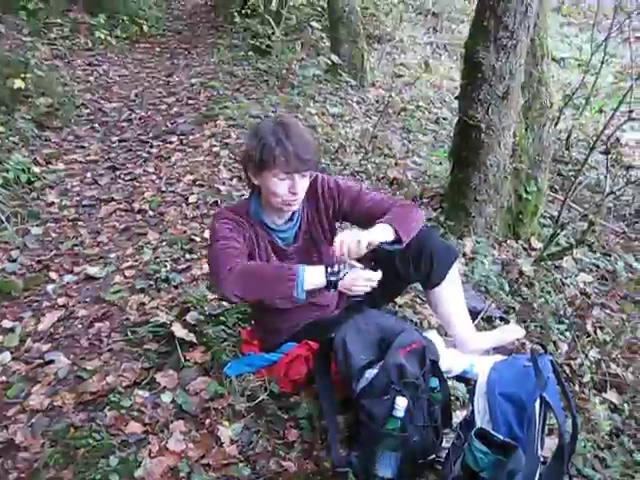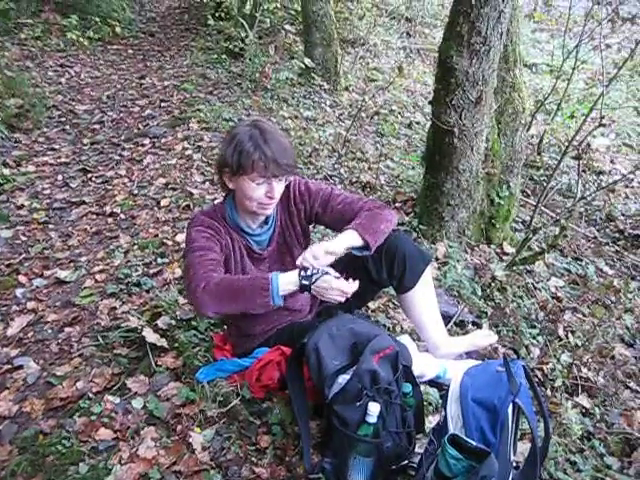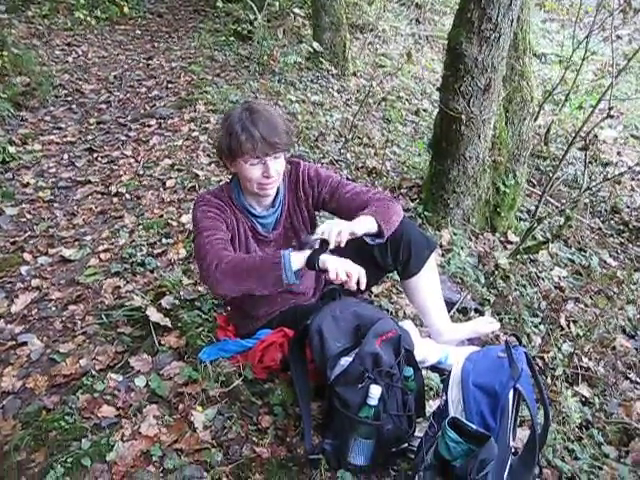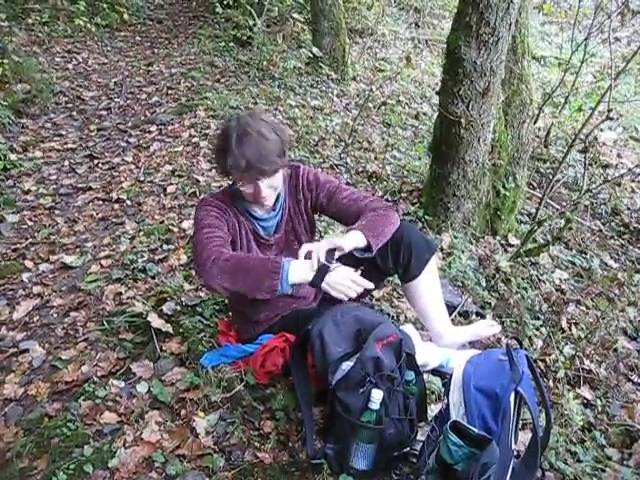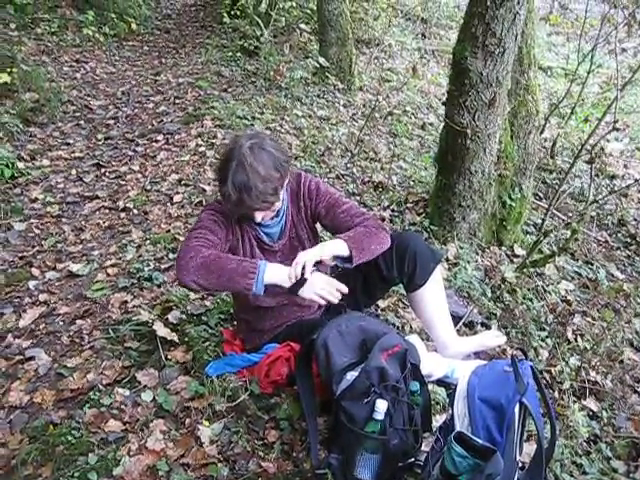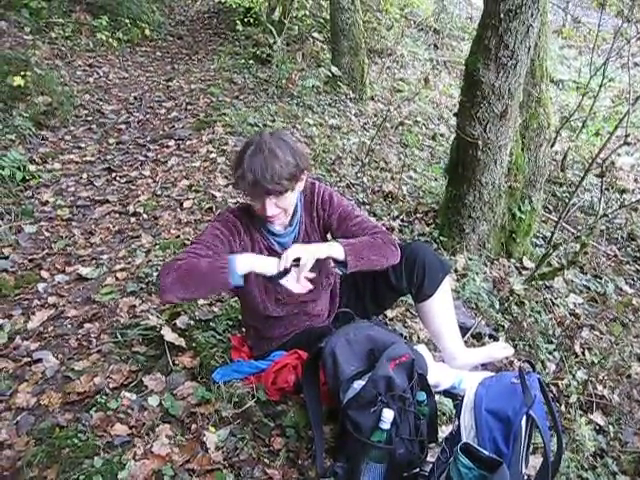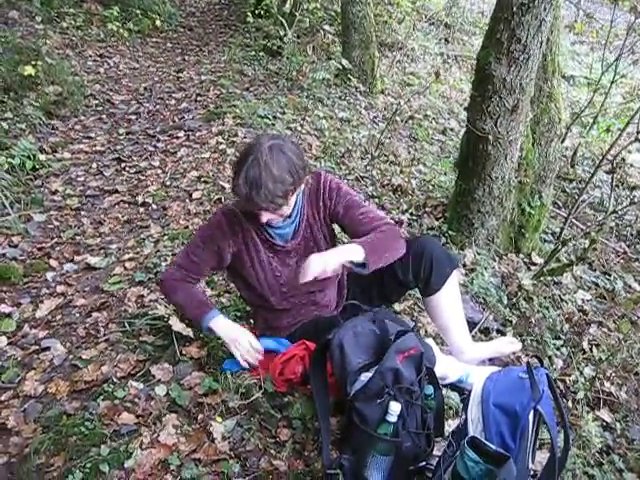
dt=0.7s
person 1, frame 1
left shoulder: (323, 191)
right shoulder: (232, 223)
left elbow: (408, 213)
right elbow: (229, 279)
left wrist: (369, 235)
right wrist: (329, 275)
left hip: (342, 297)
right hip: (295, 332)
left knee: (425, 242)
left ankle: (465, 341)
person 1, frame 2
left shoulder: (296, 194)
right shoulder: (208, 228)
left elbow: (380, 214)
right elbow: (204, 294)
left wrist: (331, 246)
right wrist: (301, 278)
left hip: (314, 301)
right hip: (267, 337)
left knee: (397, 246)
left ankle: (439, 346)
person 1, frame 3
left shoulder: (301, 177)
right shoulder: (213, 208)
left elbow: (388, 206)
right elbow: (218, 275)
left wrist: (354, 225)
right wrist: (309, 257)
left hip: (316, 283)
right hip: (270, 319)
left knee: (402, 233)
left ankle: (441, 331)
person 1, frame 4
left shoulder: (302, 181)
right shoulder: (217, 209)
left elbow: (384, 213)
right elbow: (212, 269)
left wrist: (341, 242)
right wrist: (312, 271)
left hip: (319, 290)
right hip: (272, 323)
left knee: (405, 237)
left ankle: (442, 335)
person 1, frame 5
left shoulder: (303, 188)
right shoulder: (220, 216)
left elbow: (375, 232)
right elbow: (189, 266)
left wrist: (327, 248)
right wrist: (287, 276)
left hip: (324, 295)
right hip: (280, 330)
left knee: (409, 246)
left ankle: (448, 345)
person 1, frame 6
left shoulder: (318, 198)
right shoulder: (233, 226)
left elbow: (387, 247)
right elbow: (171, 282)
left wrist: (323, 249)
right wrist: (252, 262)
left hip: (334, 301)
right hip: (289, 339)
left knee: (418, 257)
left ankle: (455, 356)
person 1, frame 7
left shoulder: (322, 189)
right shoulder: (230, 222)
left elbow: (392, 237)
right elbow: (174, 279)
left wrist: (343, 253)
right wrist: (222, 326)
left hip: (341, 294)
right hip: (297, 328)
left knee: (426, 251)
left ankle: (463, 350)
